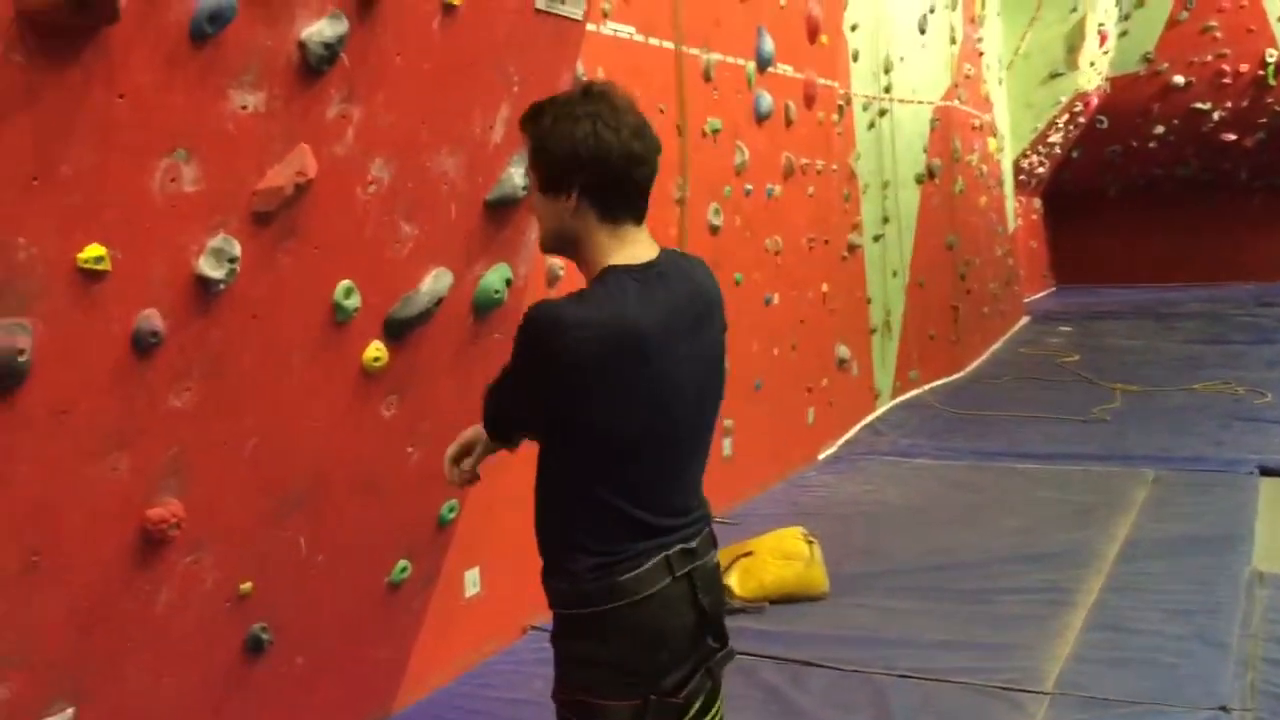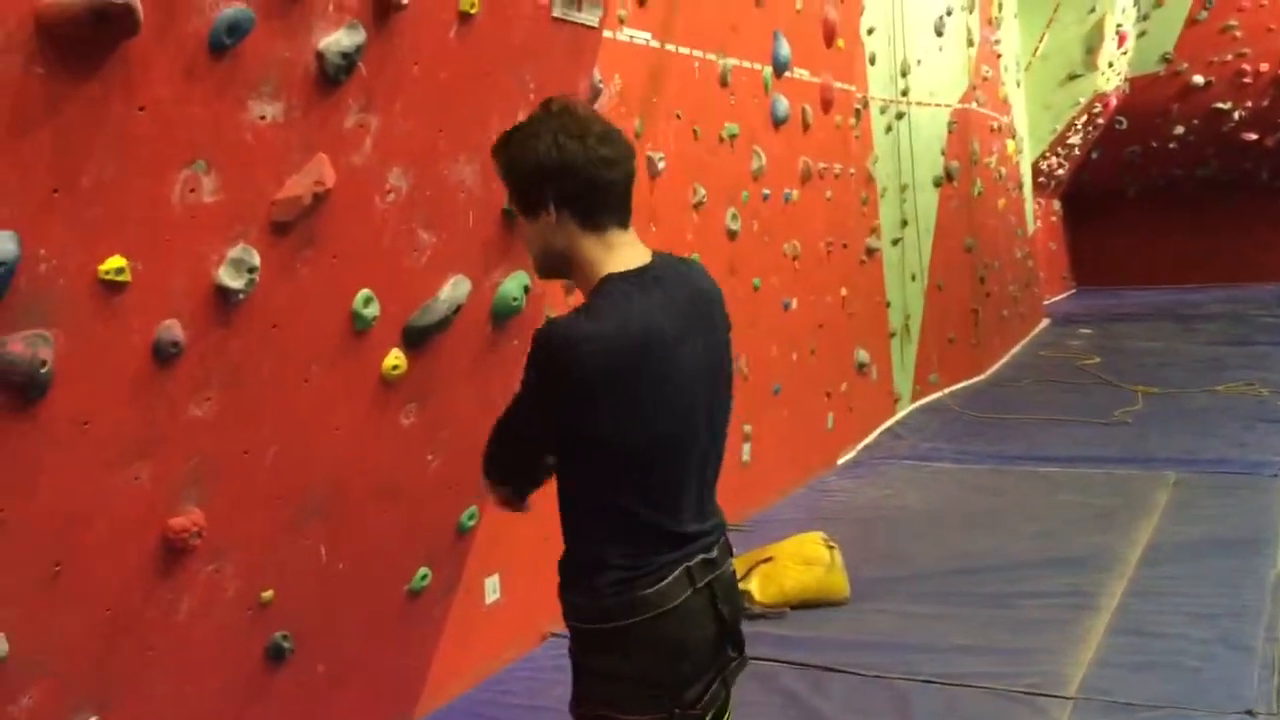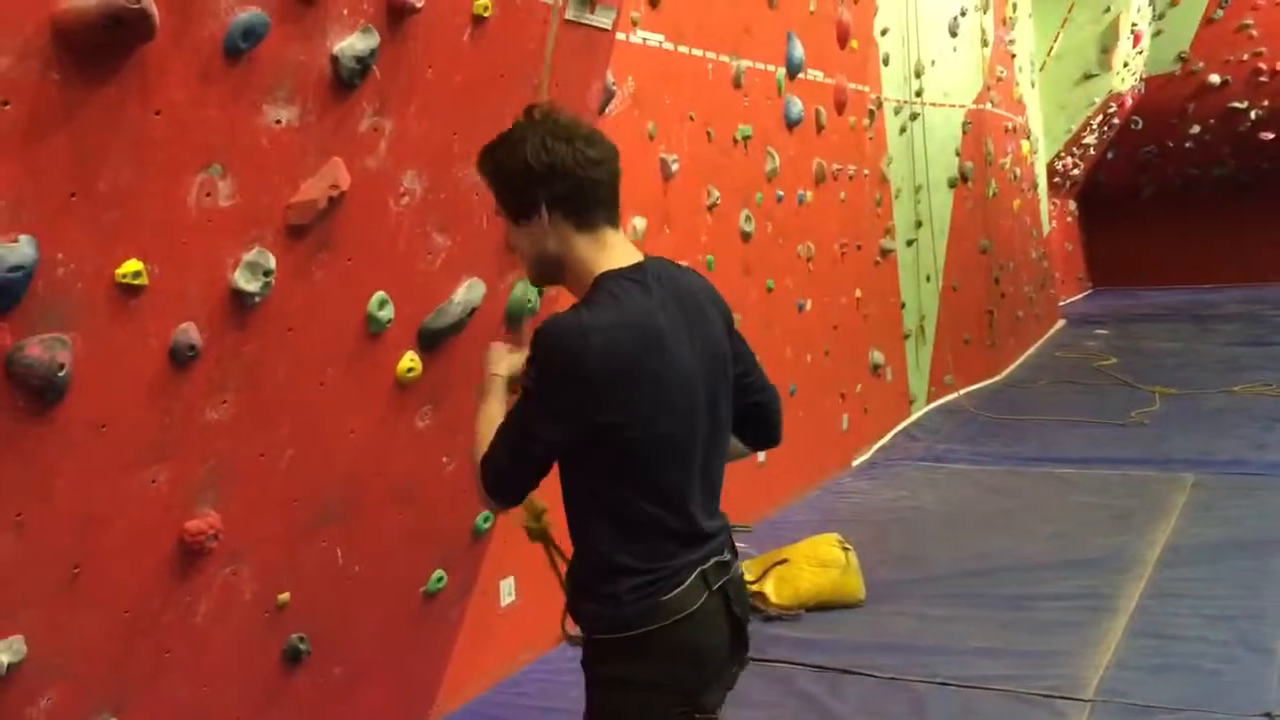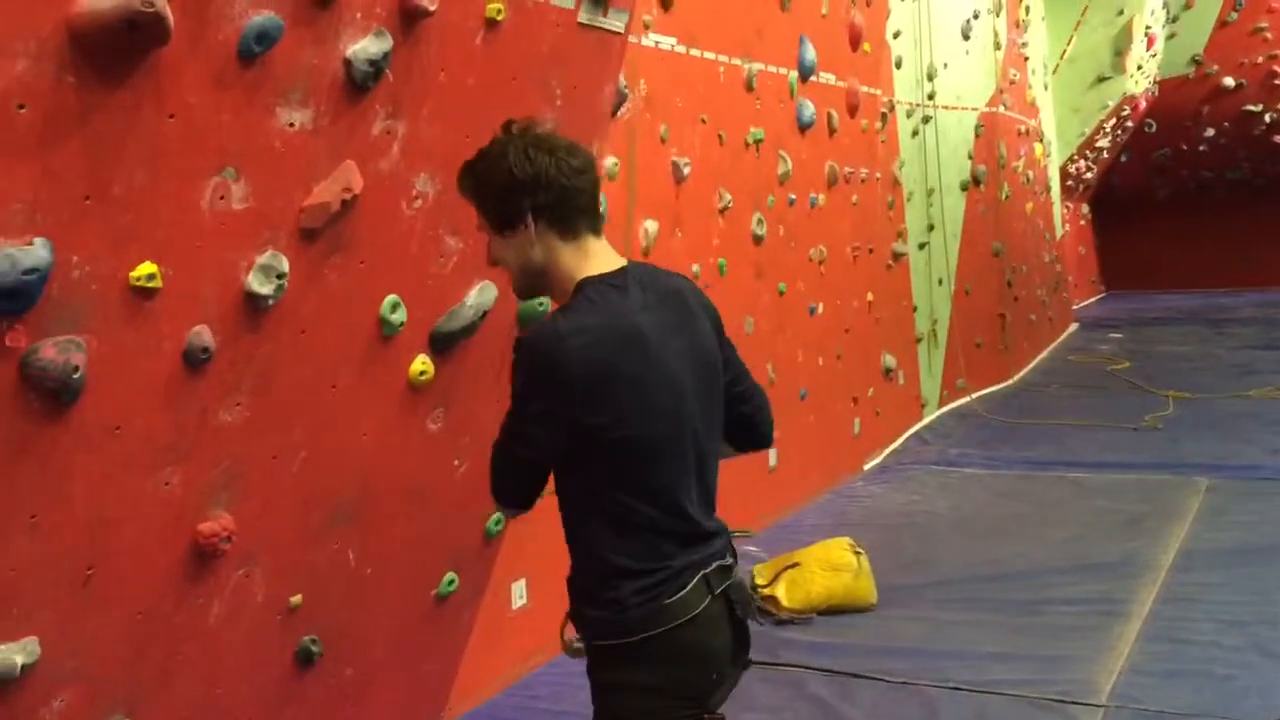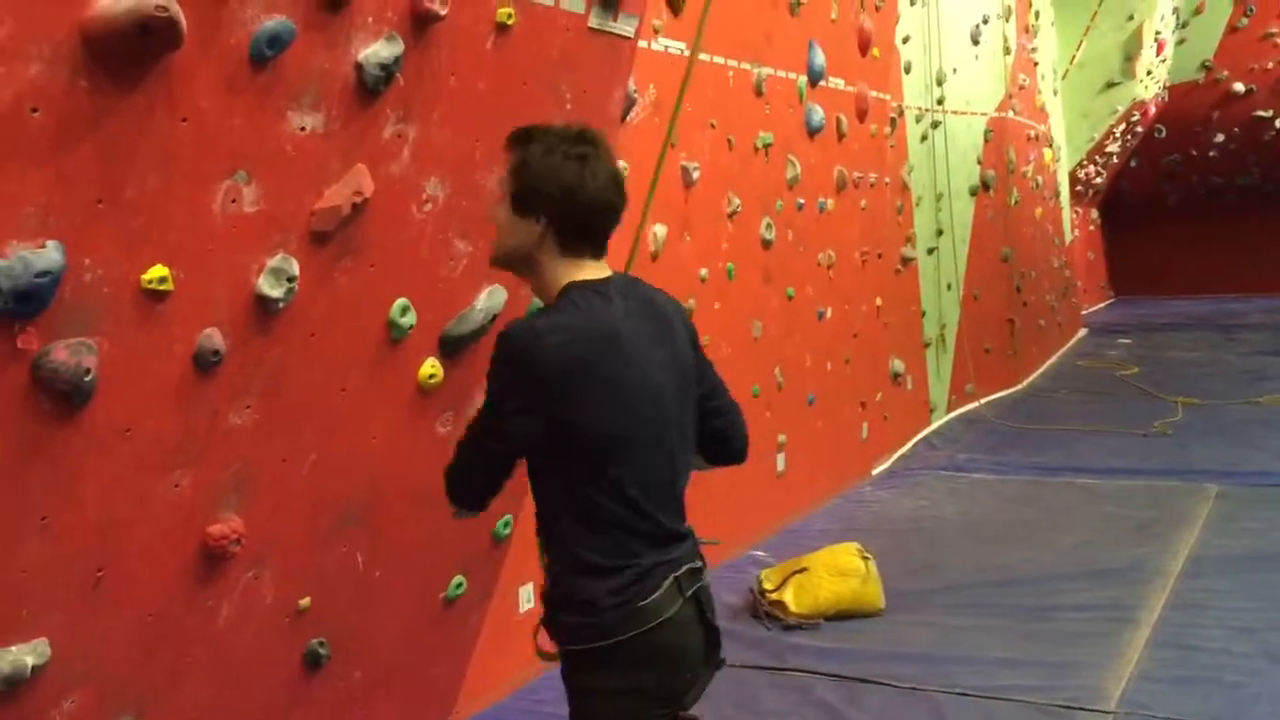
dt=0.2s
person 1, frame 1
left shoulder: (563, 329)
right shoulder: (697, 284)
left elbow: (506, 419)
right wrist: (496, 434)
left hip: (614, 613)
right hip: (694, 583)
person 1, frame 2
left shoulder: (575, 344)
right shoulder: (696, 288)
left elbow: (504, 477)
right wrist: (546, 452)
left hip: (635, 624)
right hip: (708, 592)
person 1, frame 3
left shoulder: (575, 340)
right shoulder: (694, 292)
left elbow: (501, 486)
right elbow: (762, 425)
left wrist: (497, 382)
left hip: (648, 631)
right hip: (714, 597)
person 1, frame 4
left shoulder: (558, 345)
right shoulder: (682, 297)
left elbow: (511, 493)
right elbow: (754, 429)
left hip: (650, 633)
right hip: (711, 600)
person 1, frame 5
left shoulder: (539, 344)
right shoulder: (662, 311)
left elbow: (466, 492)
right elbow: (728, 443)
left hip: (623, 636)
right hip: (681, 603)
